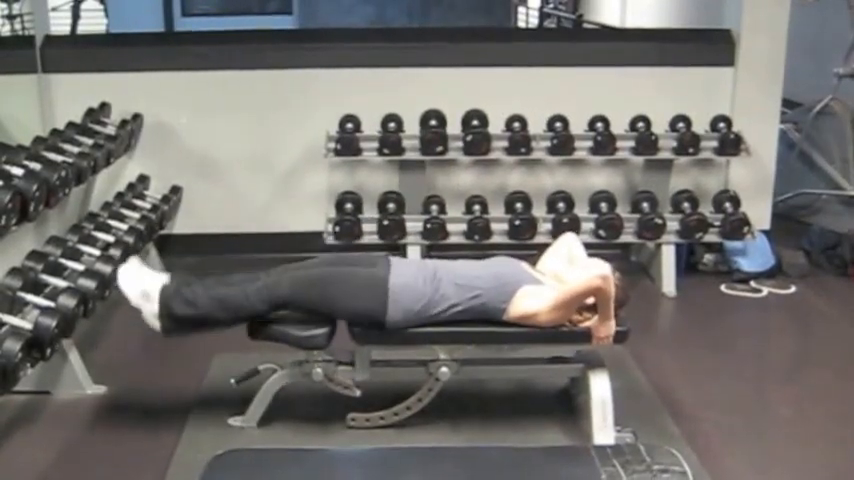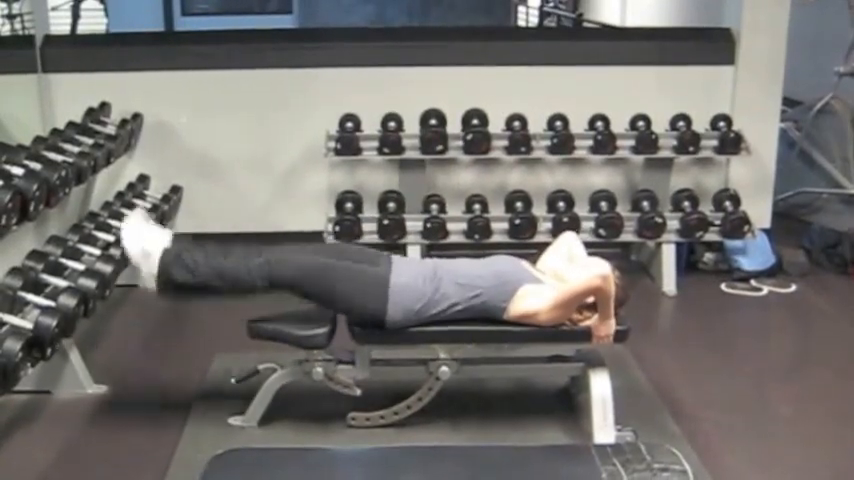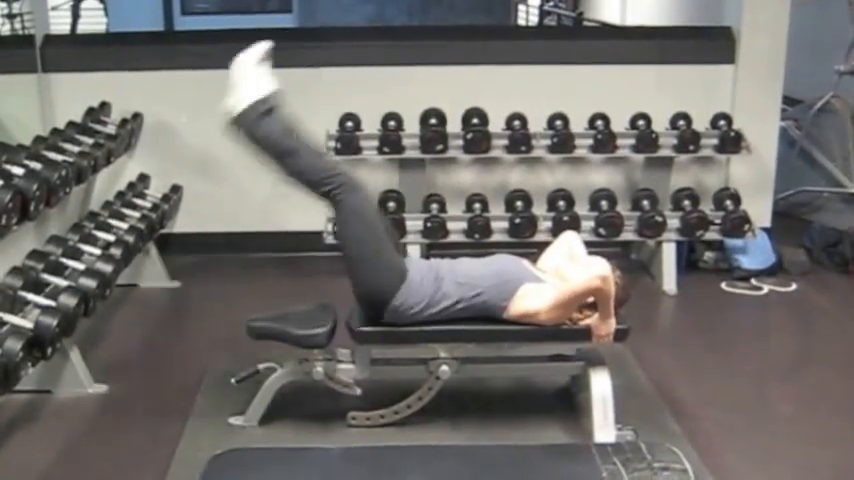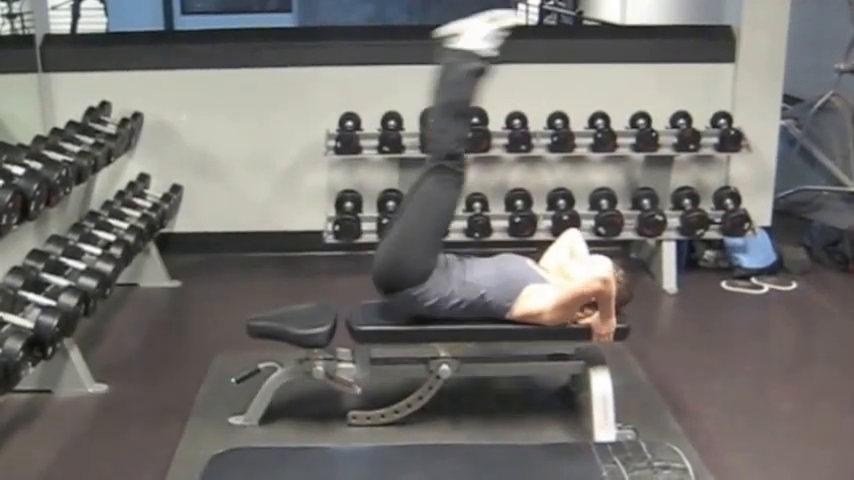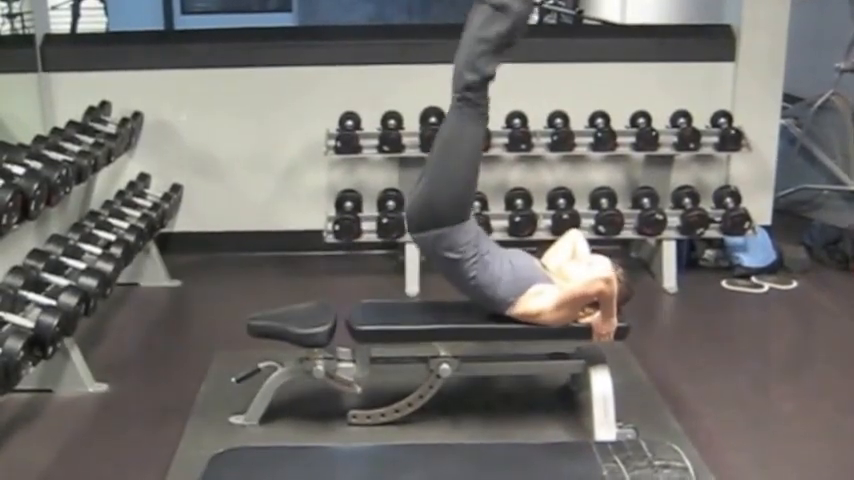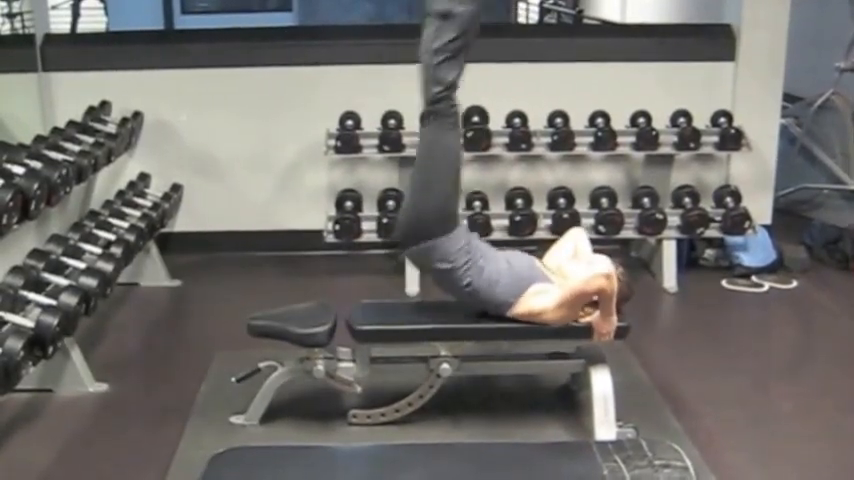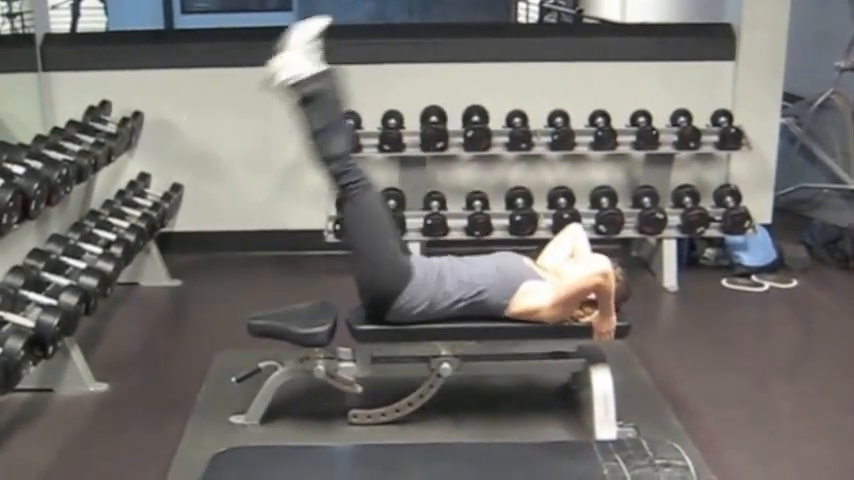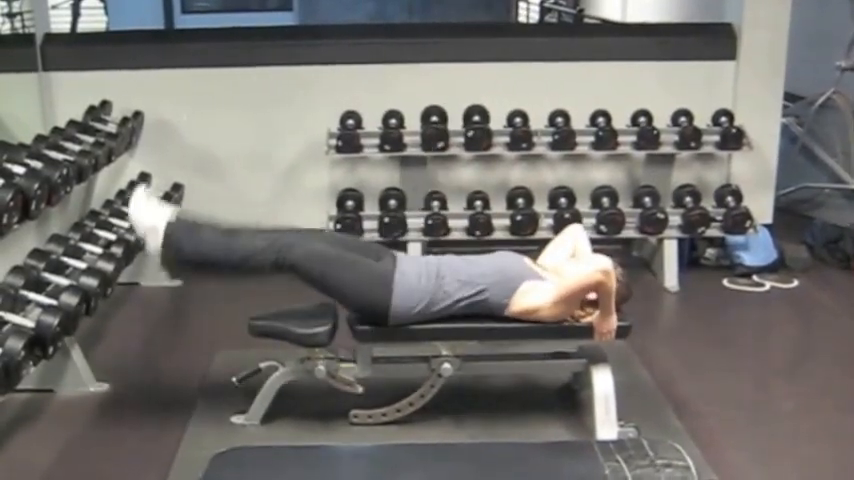
dt=0.3s
person 1, frame 1
left shoulder: (546, 308)
right shoulder: (542, 280)
left elbow: (598, 277)
right elbow: (569, 239)
left wrist: (604, 322)
left hip: (398, 300)
right hip: (403, 273)
left knee: (283, 285)
right knee: (296, 271)
left ankle: (170, 304)
right ankle: (172, 297)
person 1, frame 2
left shoulder: (546, 306)
right shoulder: (537, 277)
left elbow: (601, 272)
right elbow: (568, 238)
left wrist: (603, 320)
left hip: (401, 299)
right hip: (405, 275)
left knee: (284, 267)
right knee: (299, 255)
left ankle: (166, 266)
right ankle: (169, 257)
person 1, frame 3
left shoulder: (545, 304)
right shoulder: (542, 279)
left elbow: (598, 275)
right elbow: (569, 235)
left wrist: (606, 318)
left hip: (402, 297)
right hip: (422, 278)
left knee: (343, 189)
right knee: (349, 196)
left ankle: (254, 107)
right ankle: (256, 108)
person 1, frame 4
left shoulder: (550, 307)
right shoulder: (548, 280)
left elbow: (599, 277)
right elbow: (572, 234)
left wrist: (605, 320)
left hip: (412, 279)
right hip: (425, 275)
left knee: (446, 167)
person 1, frame 5
left shoulder: (550, 307)
right shoulder: (549, 279)
left elbow: (601, 280)
right elbow: (573, 234)
left wrist: (607, 318)
left hip: (439, 225)
right hip: (444, 228)
person 1, frame 6
left shoulder: (554, 306)
right shoulder: (552, 279)
left elbow: (603, 276)
right elbow: (576, 232)
left wrist: (606, 318)
left hip: (436, 245)
right hip: (443, 245)
person 1, frame 7
left shoulder: (546, 304)
right shoulder: (548, 280)
left elbow: (600, 274)
right elbow: (575, 230)
left wrist: (606, 319)
left hip: (402, 294)
right hip: (416, 278)
left knee: (352, 182)
person 1, frame 8
left shoulder: (548, 305)
right shoulder: (546, 276)
left elbow: (601, 269)
right elbow: (575, 231)
left wrist: (604, 319)
right wrist: (584, 250)
left hip: (401, 294)
right hip: (408, 270)
left knee: (288, 251)
right knee: (306, 241)
left ankle: (171, 239)
right ankle: (174, 235)
